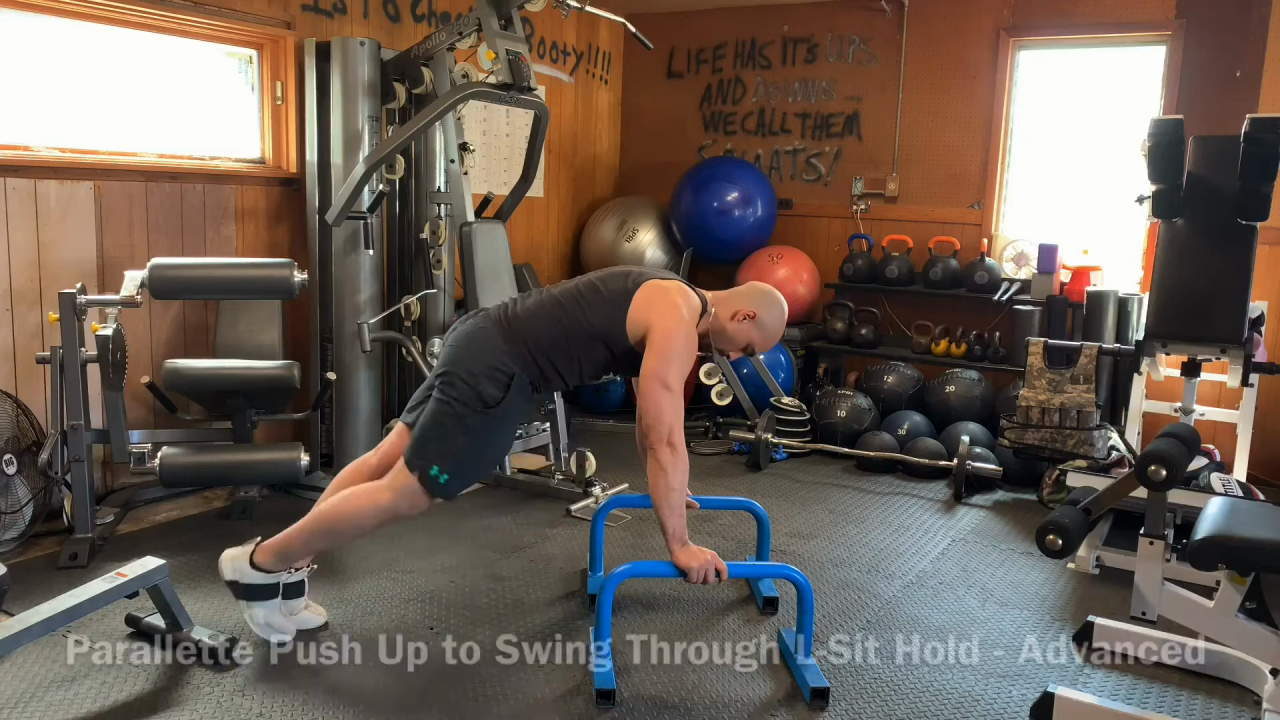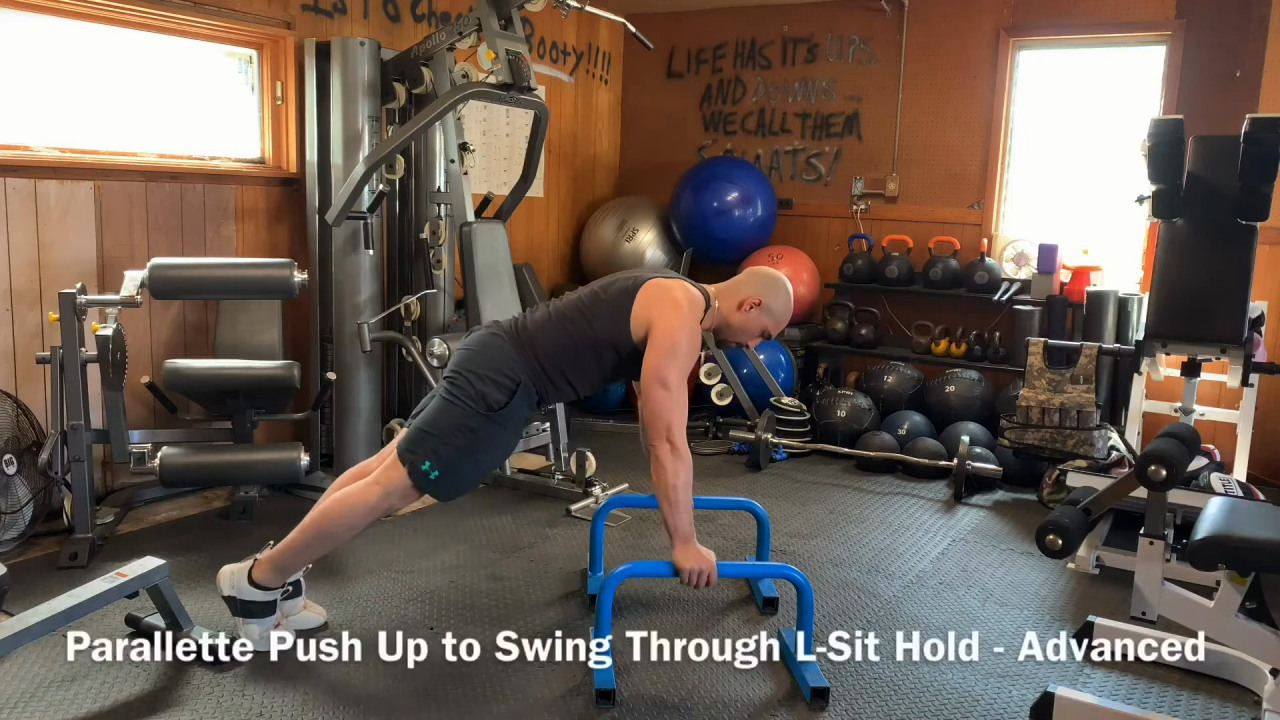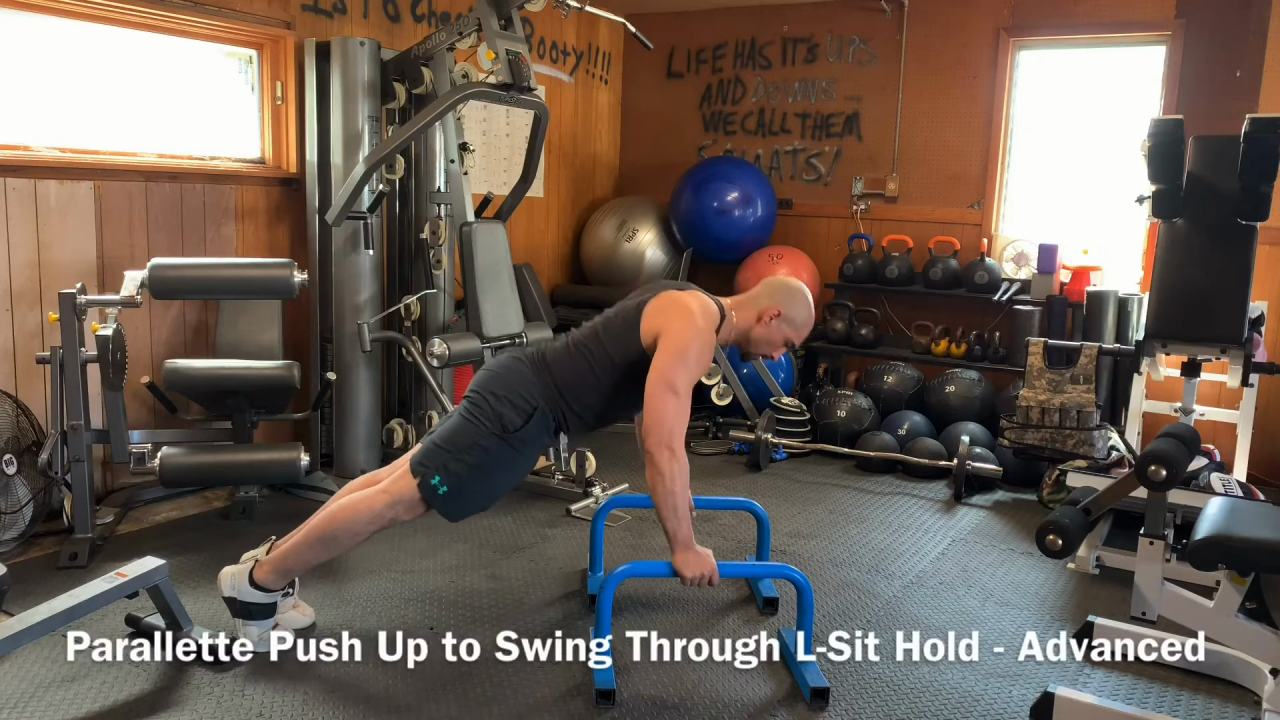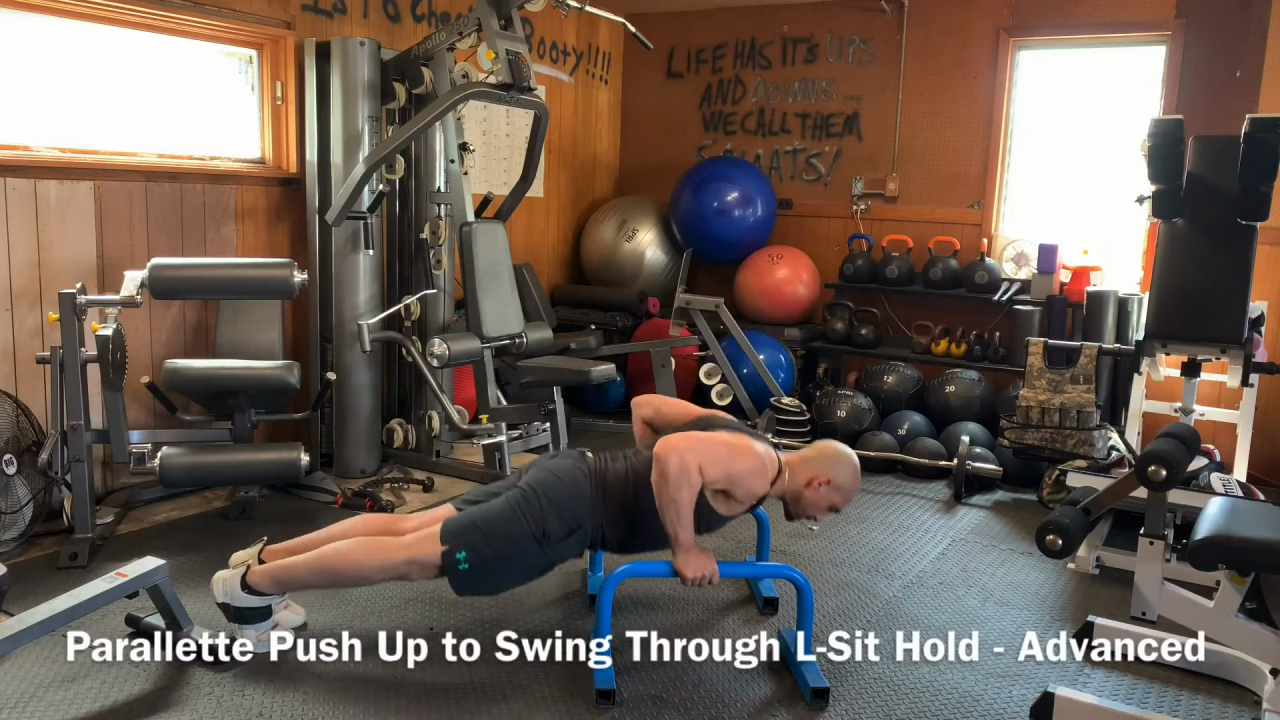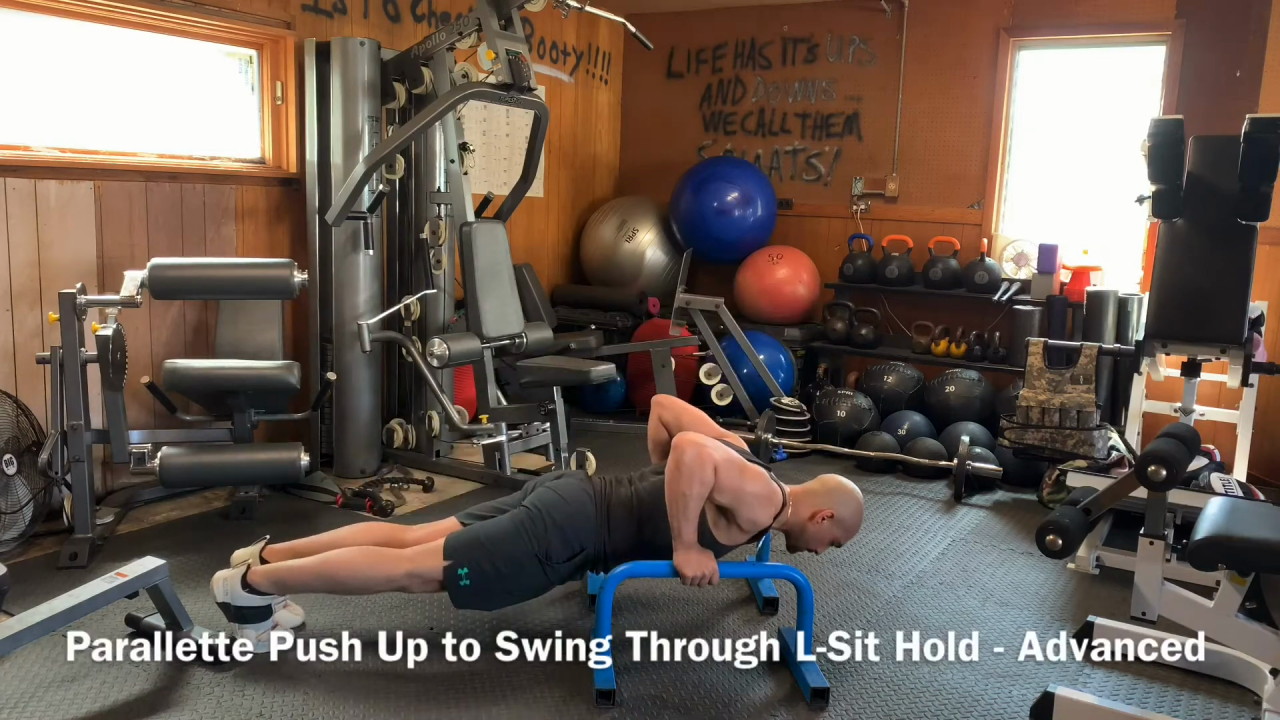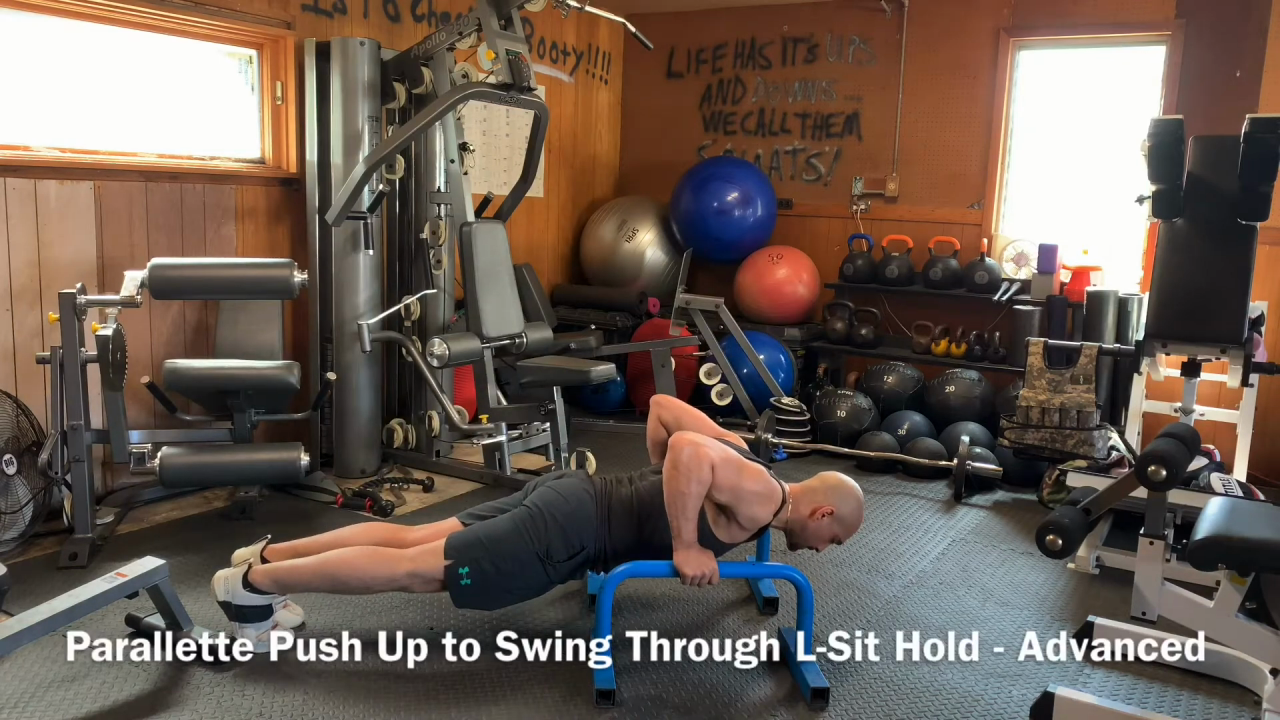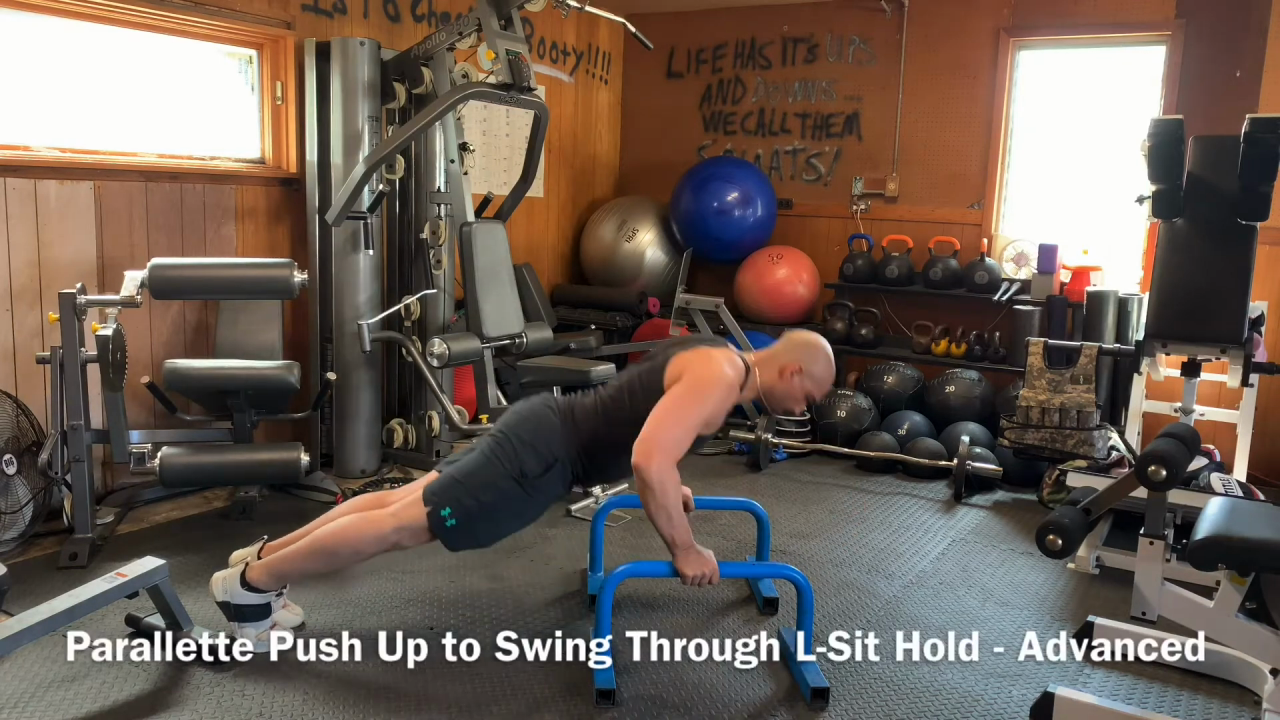
dt=0.5s
person 1, frame 1
left shoulder: (670, 300)
right shoulder: (679, 323)
left elbow: (651, 417)
right elbow: (666, 442)
left wrist: (665, 489)
right wrist: (680, 546)
left hip: (482, 341)
right hip: (495, 371)
left knee: (389, 460)
right knee: (402, 494)
left ankle: (288, 569)
right ankle: (258, 565)
person 1, frame 2
left shoulder: (673, 295)
right shoulder: (680, 319)
left elbow: (652, 405)
right elbow: (667, 438)
left wrist: (671, 489)
right wrist: (684, 543)
left hip: (495, 355)
right hip: (502, 381)
left knee: (388, 464)
right knee: (390, 486)
left ankle: (279, 570)
right ankle: (256, 582)
person 1, frame 3
left shoulder: (692, 307)
right shoulder: (694, 328)
left elbow: (653, 415)
right elbow: (663, 445)
left wrist: (668, 485)
right wrist: (683, 548)
left hip: (521, 384)
right hip: (522, 405)
left knee: (399, 477)
right knee: (398, 499)
left ankle: (272, 563)
right ankle: (256, 583)
person 1, frame 4
left shoulder: (736, 432)
right shoulder: (757, 468)
left elbow: (643, 405)
right elbow: (672, 458)
right wrist: (685, 549)
left hip: (567, 476)
right hip: (566, 510)
left knee: (413, 526)
right knee: (413, 558)
left ankle: (266, 555)
right ankle: (252, 583)
person 1, frame 5
left shoulder: (741, 457)
right shoulder: (761, 502)
left elbow: (664, 405)
right elbow: (690, 449)
right wrist: (685, 544)
left hip: (570, 497)
right hip: (565, 532)
left knee: (413, 538)
right knee: (414, 570)
left ankle: (268, 554)
right ankle: (251, 580)
person 1, frame 6
left shoulder: (739, 452)
right shoulder: (761, 498)
left elbow: (662, 406)
right elbow: (687, 452)
right wrist: (685, 545)
left hip: (570, 494)
right hip: (570, 533)
left knee: (415, 537)
right knee: (414, 569)
left ankle: (268, 554)
right ankle: (252, 583)
person 1, frame 7
left shoulder: (714, 355)
right shoulder: (722, 378)
right elbow: (646, 462)
left wrist: (668, 488)
right wrist: (685, 549)
left hip: (544, 429)
right hip: (541, 454)
left knee: (408, 500)
right knee: (402, 525)
left ankle: (263, 557)
right ankle: (248, 586)
